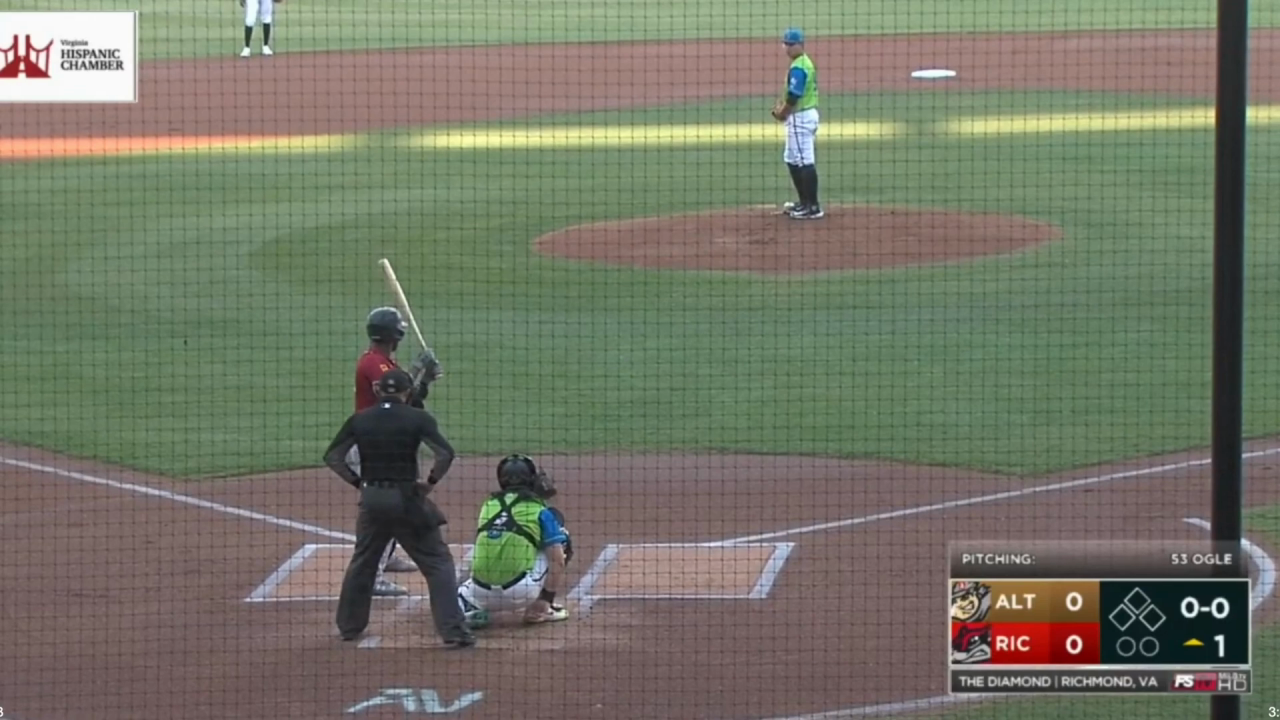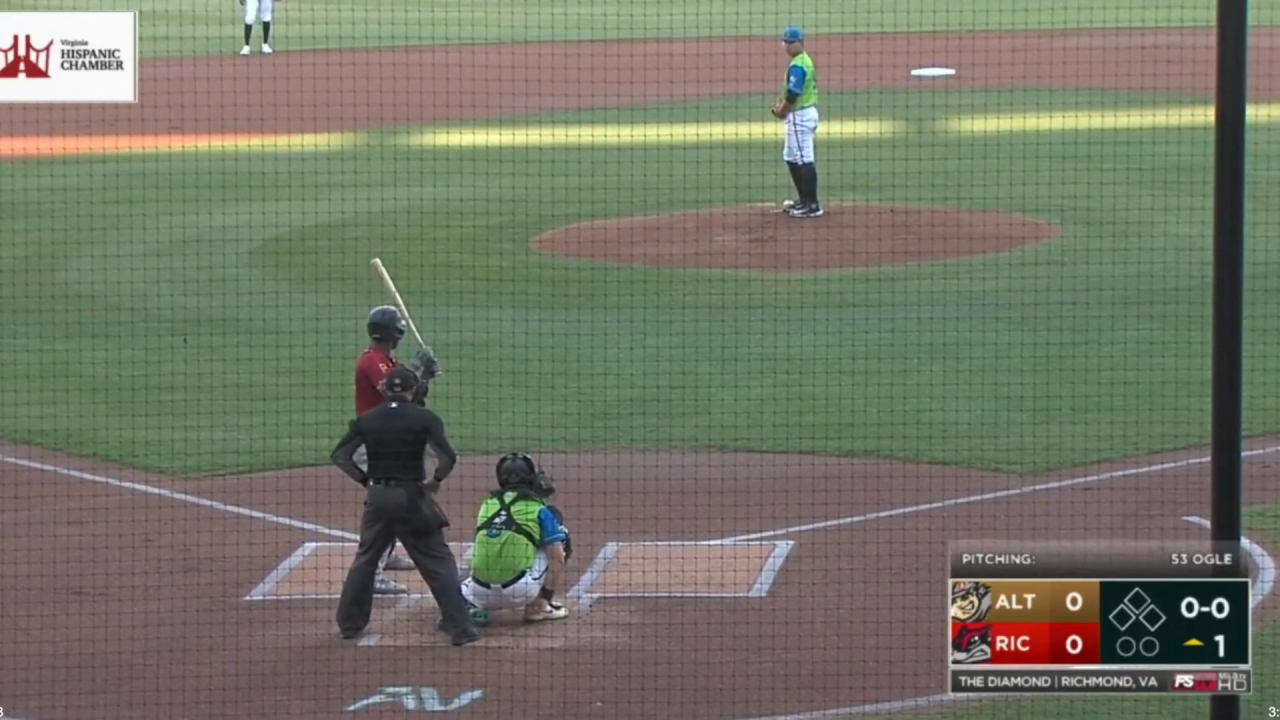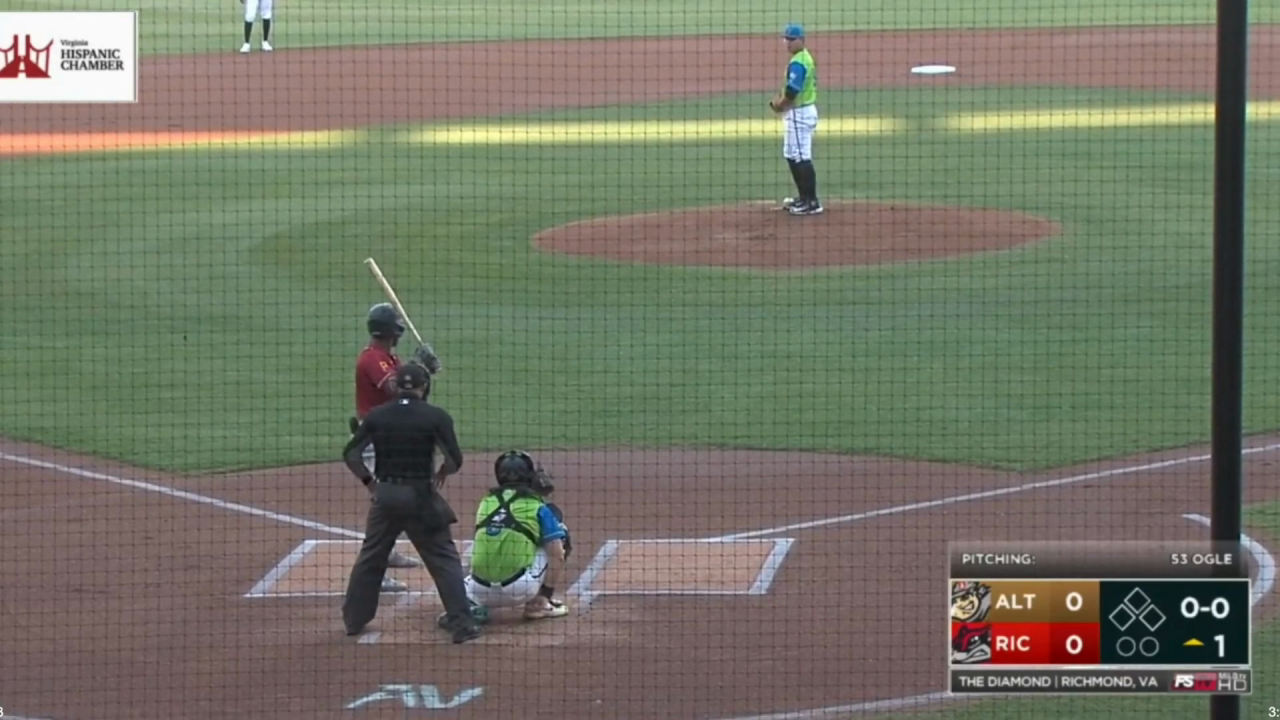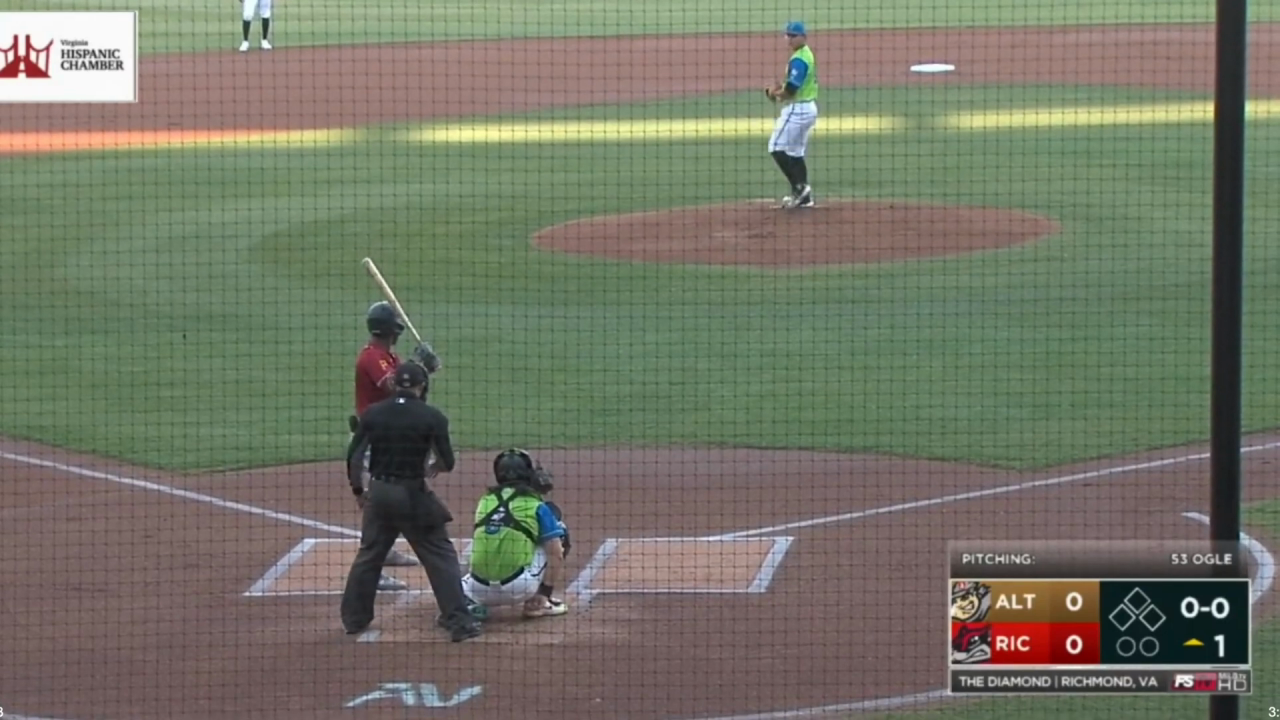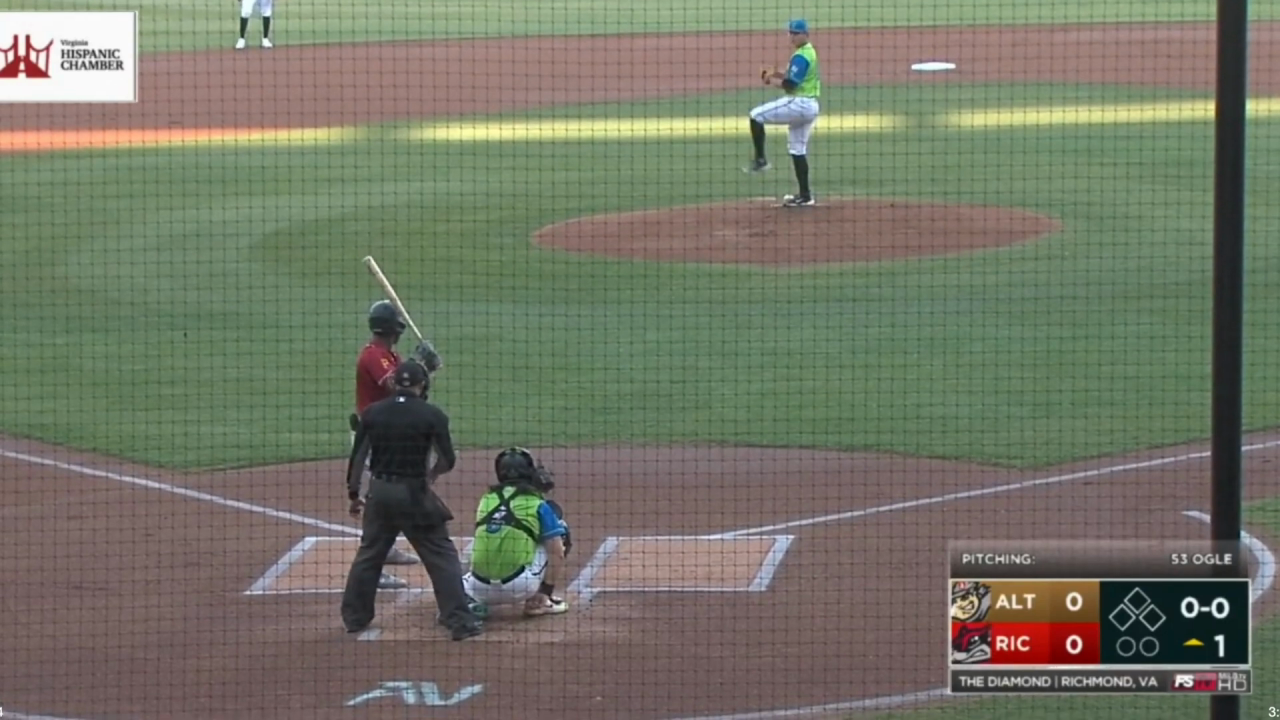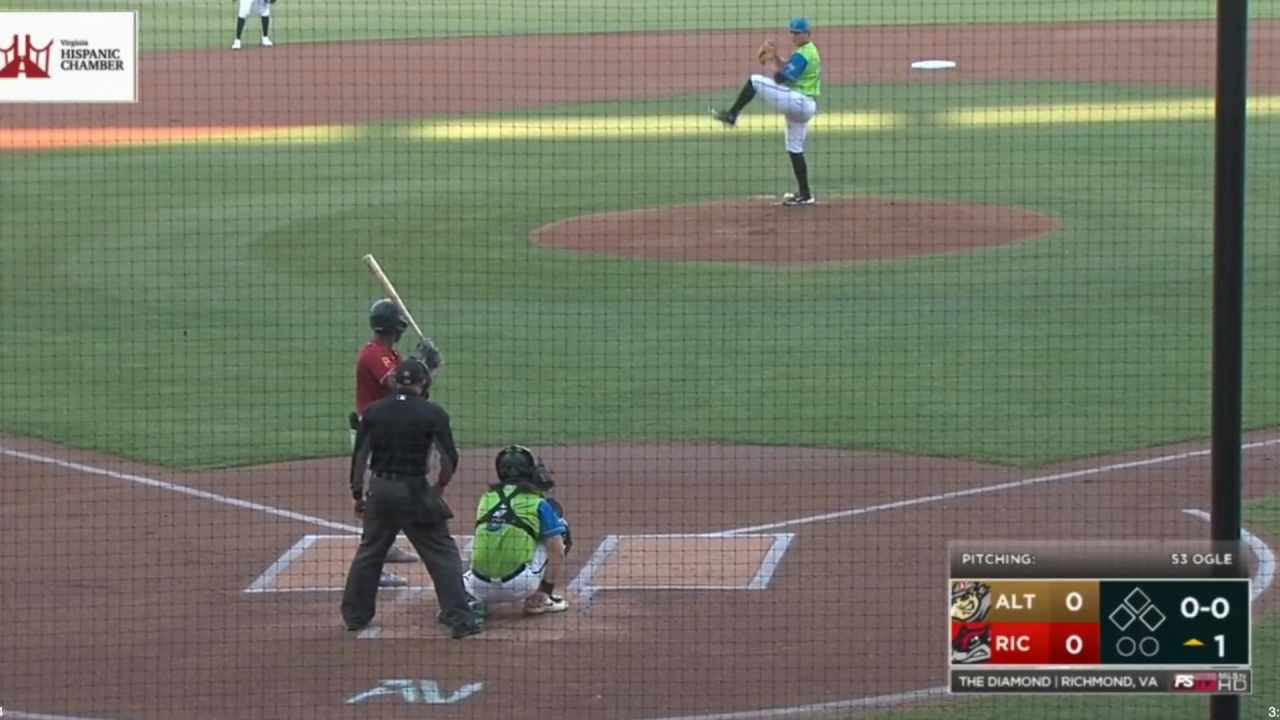
dt=0.2s
person 1, frame 1
left shoulder: (385, 362)
right shoulder: (373, 363)
left elbow: (411, 399)
left wrist: (425, 377)
right wrist: (419, 370)
left ankle: (386, 556)
right ankle: (371, 577)
person 1, frame 2
left shoulder: (387, 360)
right shoulder: (372, 361)
left elbow: (412, 397)
left wrist: (425, 374)
right wrist: (418, 367)
left ankle: (386, 555)
right ankle: (372, 575)
person 1, frame 3
left shoulder: (388, 357)
right shoulder: (372, 359)
right elbow: (399, 392)
left wrist: (424, 370)
right wrist: (417, 364)
right hip: (374, 441)
left ankle: (386, 553)
person 1, frame 4
left shoulder: (388, 356)
right shoulder: (372, 357)
right elbow: (398, 390)
left wrist: (423, 368)
right wrist: (417, 363)
left ankle: (385, 551)
person 1, frame 5
left shoulder: (388, 354)
right shoulder: (373, 355)
right elbow: (399, 388)
left wrist: (425, 367)
right wrist: (418, 360)
left ankle: (386, 549)
person 1, frame 6
left shoulder: (389, 353)
right shoulder: (374, 354)
right elbow: (399, 386)
left wrist: (427, 365)
right wrist: (418, 358)
left ankle: (386, 547)
person 2, frame 1
left shoulder: (359, 420)
right shoulder: (418, 418)
left elbow: (332, 457)
right elbow: (446, 454)
left wrist: (358, 481)
right wrist: (430, 481)
left hip: (371, 498)
right hip: (406, 498)
left knee: (362, 563)
right knee: (437, 562)
left ankle: (349, 625)
right ankle: (453, 629)
person 2, frame 2
left shoulder: (366, 420)
right shoulder: (424, 417)
left elbow: (339, 456)
right elbow: (448, 457)
left wrist: (365, 480)
right wrist: (436, 480)
left hip: (377, 498)
right hip: (411, 498)
left knee: (365, 560)
right knee: (439, 564)
left ankle: (349, 623)
right ankle: (460, 629)
person 2, frame 3
left shoulder: (377, 415)
right shoulder: (436, 416)
left elbow: (350, 454)
right elbow: (455, 459)
left wrist: (369, 480)
right wrist: (441, 474)
left hip: (384, 494)
right hip: (419, 495)
left knee: (370, 557)
right knee: (445, 560)
left ankle: (354, 619)
right ankle: (462, 626)
person 2, frame 4
left shoulder: (372, 413)
right shoulder: (432, 416)
left elbow: (353, 456)
right elbow: (447, 463)
left wrist: (359, 491)
left hip: (378, 493)
right hip: (413, 495)
left knee: (368, 556)
right knee: (442, 559)
left ankle: (354, 619)
right ankle: (460, 624)
person 2, frame 5
left shoulder: (372, 412)
right shoulder: (432, 414)
left elbow: (356, 457)
right elbow: (448, 461)
left wrist: (354, 495)
right wrist: (431, 474)
left hip: (379, 492)
right hip: (413, 493)
left knee: (368, 555)
right knee: (442, 557)
left ankle: (354, 617)
right ankle: (460, 622)
person 2, frame 6
left shoulder: (373, 411)
right shoulder: (433, 412)
left elbow: (360, 456)
right elbow: (450, 459)
left wrist: (358, 494)
right wrist: (439, 487)
left hip: (379, 490)
right hip: (414, 490)
left knee: (368, 552)
right knee: (443, 554)
left ankle: (354, 616)
right ankle: (461, 620)
person 3, frame 1
left shoulder: (797, 68)
right shoulder: (806, 63)
left elbow: (794, 98)
left wrist: (781, 113)
right wrist: (783, 104)
left hip: (800, 118)
right hip: (808, 115)
left knee: (805, 162)
right knee: (793, 161)
left ankle: (813, 207)
right ankle: (804, 202)
person 3, frame 2
left shoulder: (796, 66)
right shoulder: (805, 61)
left elbow: (793, 96)
left wrist: (781, 111)
right wrist: (783, 103)
left hip: (799, 116)
right hip: (807, 113)
left knee: (805, 160)
right knee: (792, 158)
left ankle: (813, 205)
right ankle: (804, 200)
person 3, frame 3
left shoulder: (797, 63)
right shoulder: (806, 58)
left elbow: (792, 93)
left wrist: (780, 105)
right wrist: (782, 98)
left hip: (799, 113)
right hip: (806, 111)
left knee: (802, 158)
right knee: (792, 156)
left ankle: (813, 202)
right ankle: (804, 197)
person 3, frame 4
left shoulder: (798, 59)
right shoulder: (806, 55)
left elbow: (791, 89)
left wrist: (776, 94)
right wrist: (780, 88)
left hip: (798, 109)
right hip: (807, 108)
left knee: (777, 148)
right knee: (795, 153)
left ankle: (799, 186)
right ankle: (802, 194)
person 3, frame 5
left shoulder: (801, 55)
right shoulder: (809, 52)
left elbow: (789, 84)
left wrist: (772, 79)
right wrist: (778, 74)
left hip: (798, 103)
right hip: (809, 105)
left knee: (756, 115)
right knee: (798, 151)
left ankle: (760, 159)
right ankle: (804, 195)
person 3, frame 6
left shoulder: (801, 54)
right shoulder: (811, 51)
left elbow: (781, 78)
right elbow: (790, 70)
left wrist: (772, 62)
right wrist: (775, 59)
left hip: (797, 100)
right hip: (807, 105)
left knee: (755, 80)
right knee: (795, 149)
left ankle: (731, 115)
right ankle: (805, 194)
person 4, frame 1
left shoulder: (488, 505)
right shoulder: (540, 511)
right elbow: (558, 561)
right wrist: (547, 599)
left hip: (481, 593)
right hip: (520, 592)
right knee: (560, 539)
left ankle: (465, 607)
right ankle: (542, 607)
person 4, frame 2
left shoulder: (487, 504)
right shoulder: (539, 510)
right elbow: (557, 559)
right wrist: (547, 597)
left hip: (481, 592)
right hip: (520, 591)
right knee: (560, 537)
left ankle: (469, 606)
right ankle: (541, 606)
person 4, frame 3
left shoulder: (486, 502)
right shoulder: (538, 507)
right elbow: (556, 556)
right wrist: (546, 594)
left hip: (481, 591)
right hip: (518, 589)
right knee: (558, 540)
right ankle: (540, 603)
person 4, frame 4
left shoulder: (485, 501)
right shoulder: (537, 506)
right elbow: (556, 555)
right wrist: (545, 592)
left hip: (480, 589)
right hip: (519, 587)
right knee: (559, 533)
right ankle: (539, 602)
person 4, frame 5
left shoulder: (486, 500)
right shoulder: (538, 504)
right elbow: (557, 554)
right wrist: (546, 591)
left hip: (481, 588)
right hip: (520, 587)
right knee: (560, 533)
right ankle: (540, 601)
person 4, frame 6
left shoulder: (486, 498)
right shoulder: (539, 503)
right elbow: (557, 552)
right wrist: (546, 590)
left hip: (482, 586)
right hip: (520, 585)
right knee: (560, 532)
right ankle: (540, 599)
